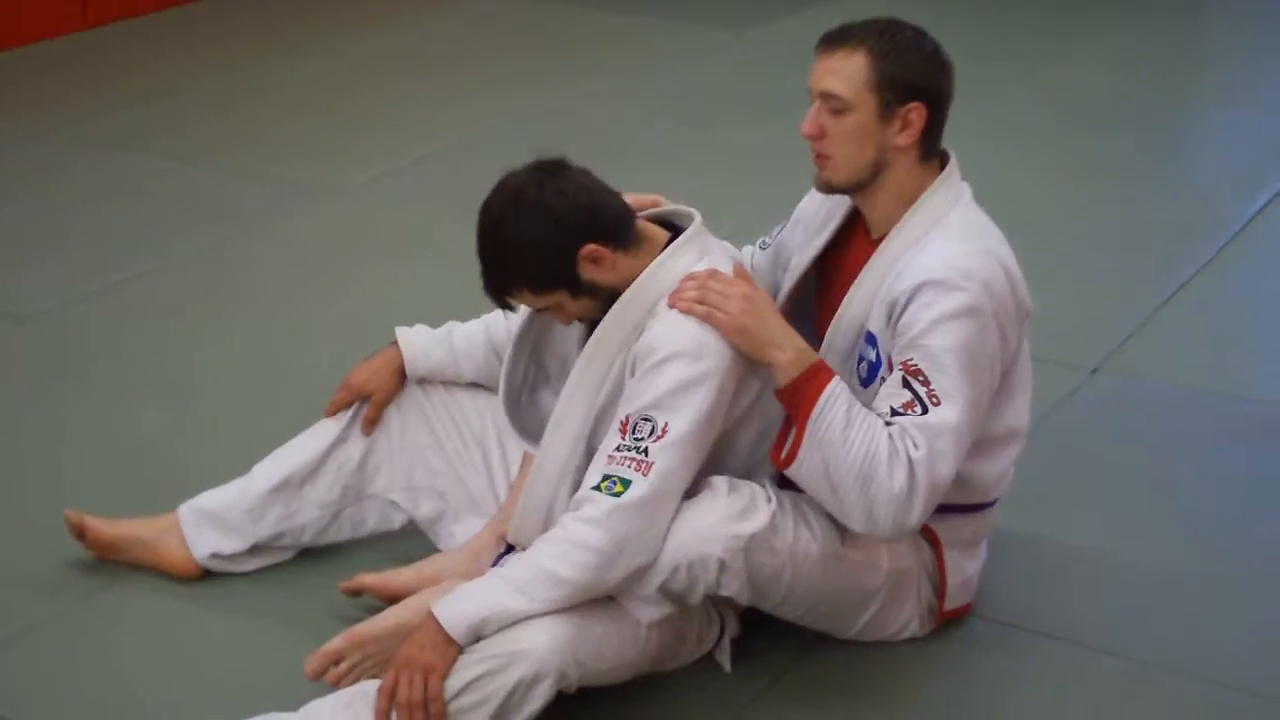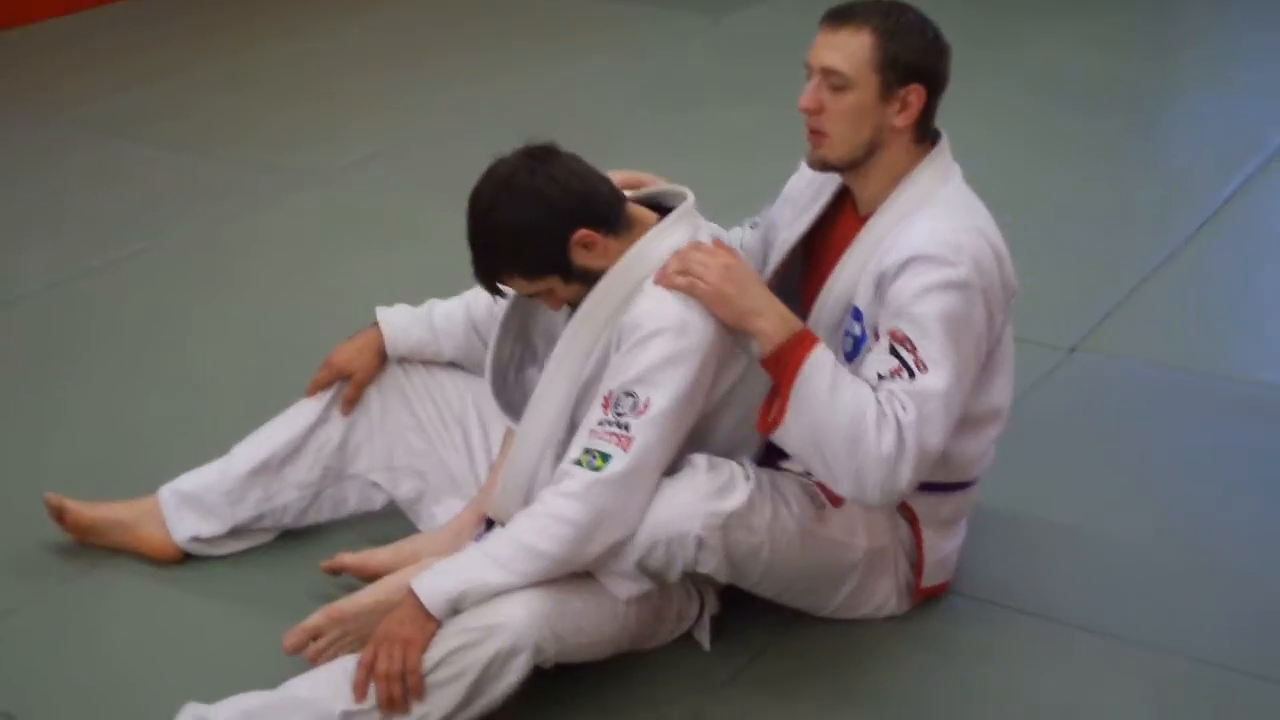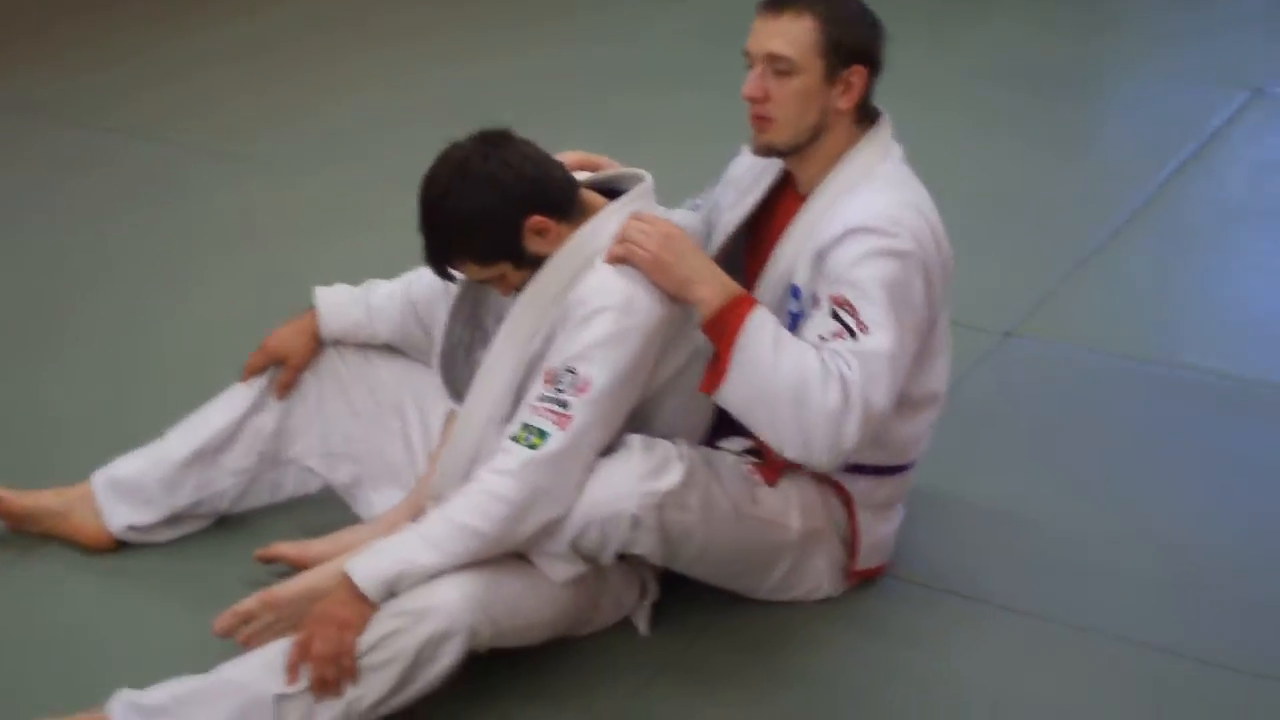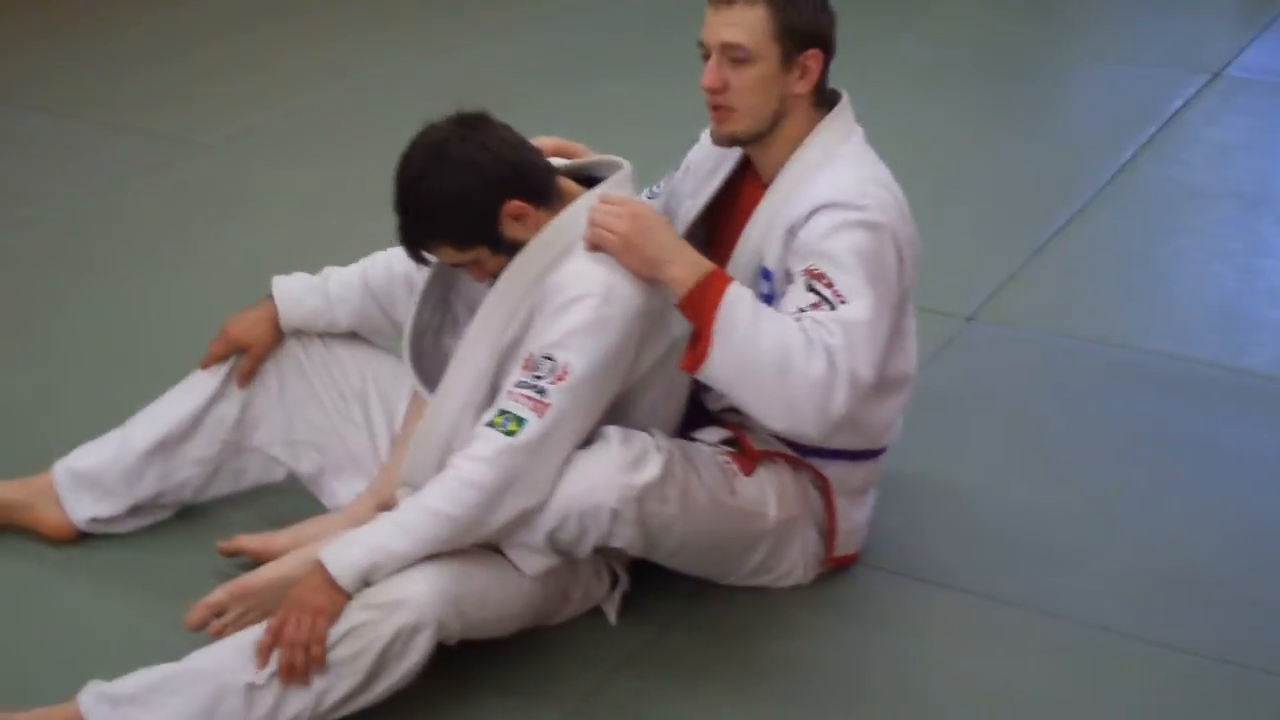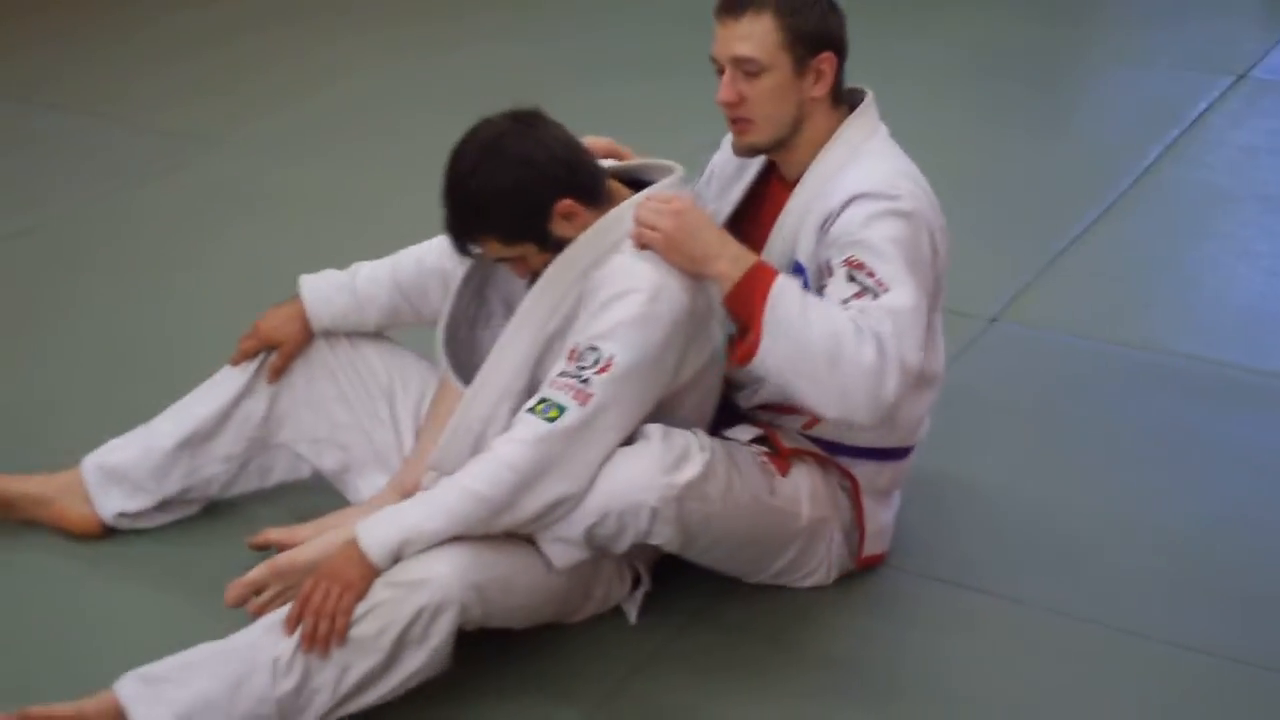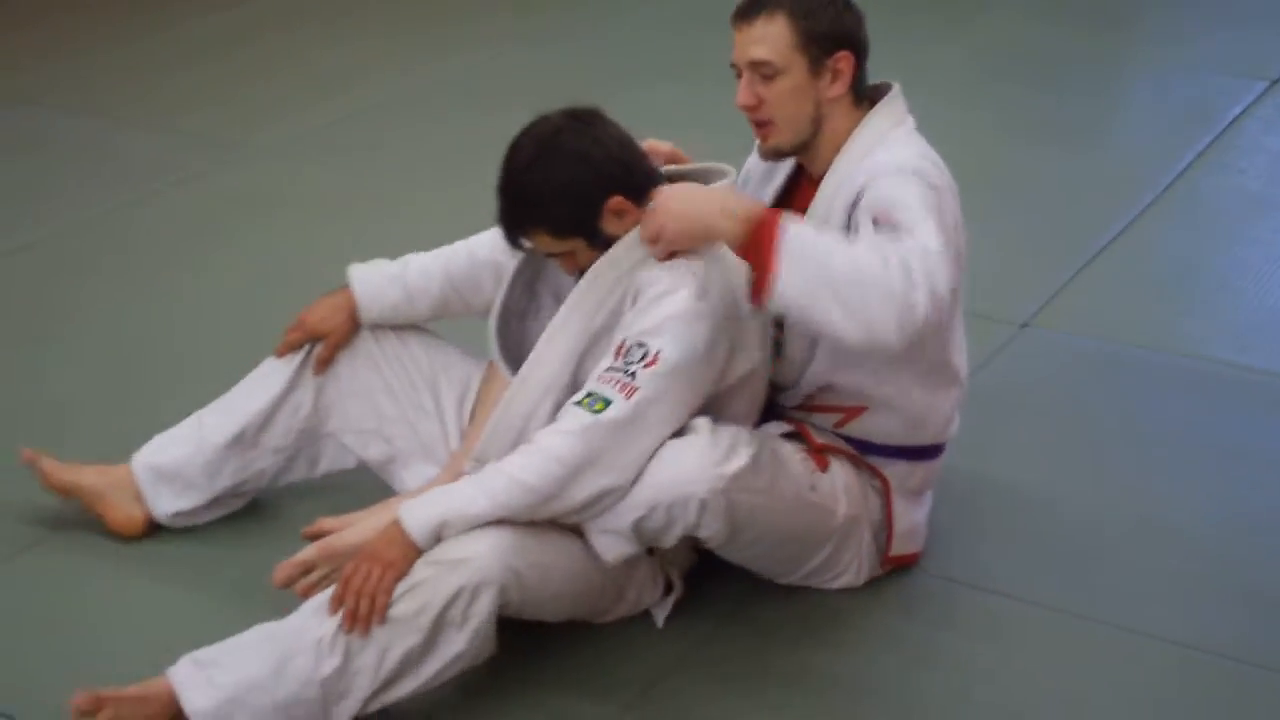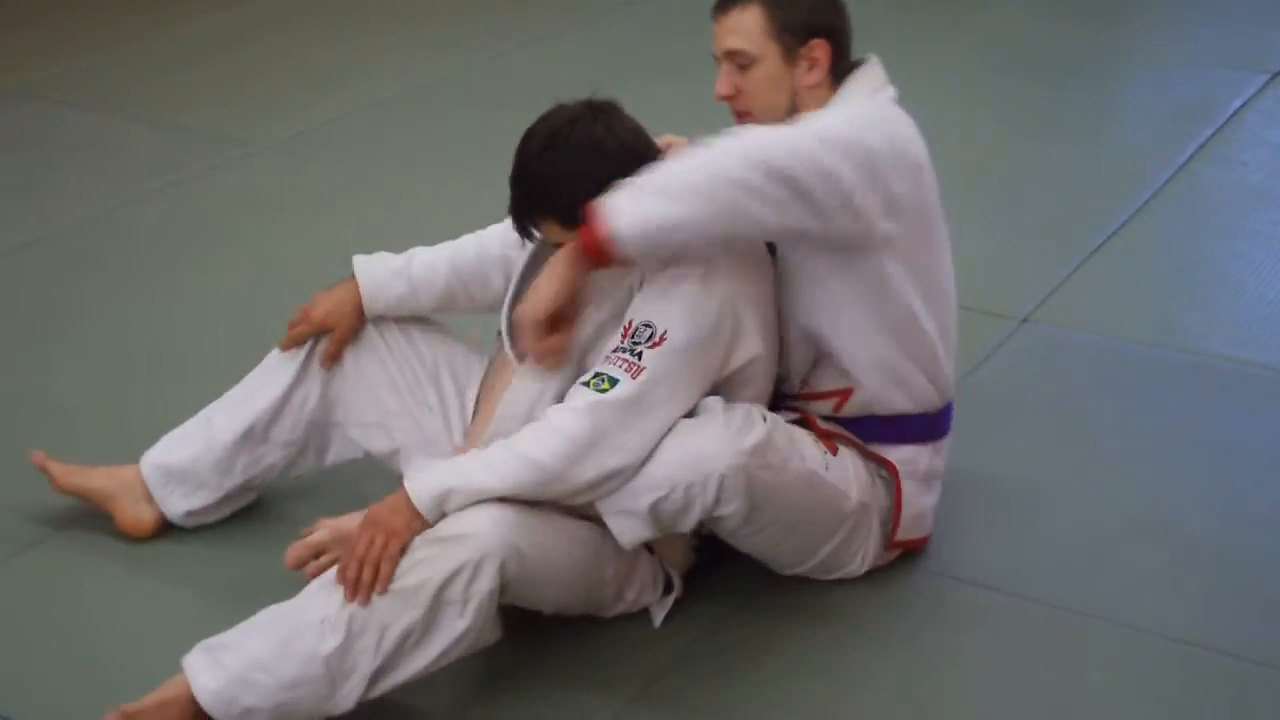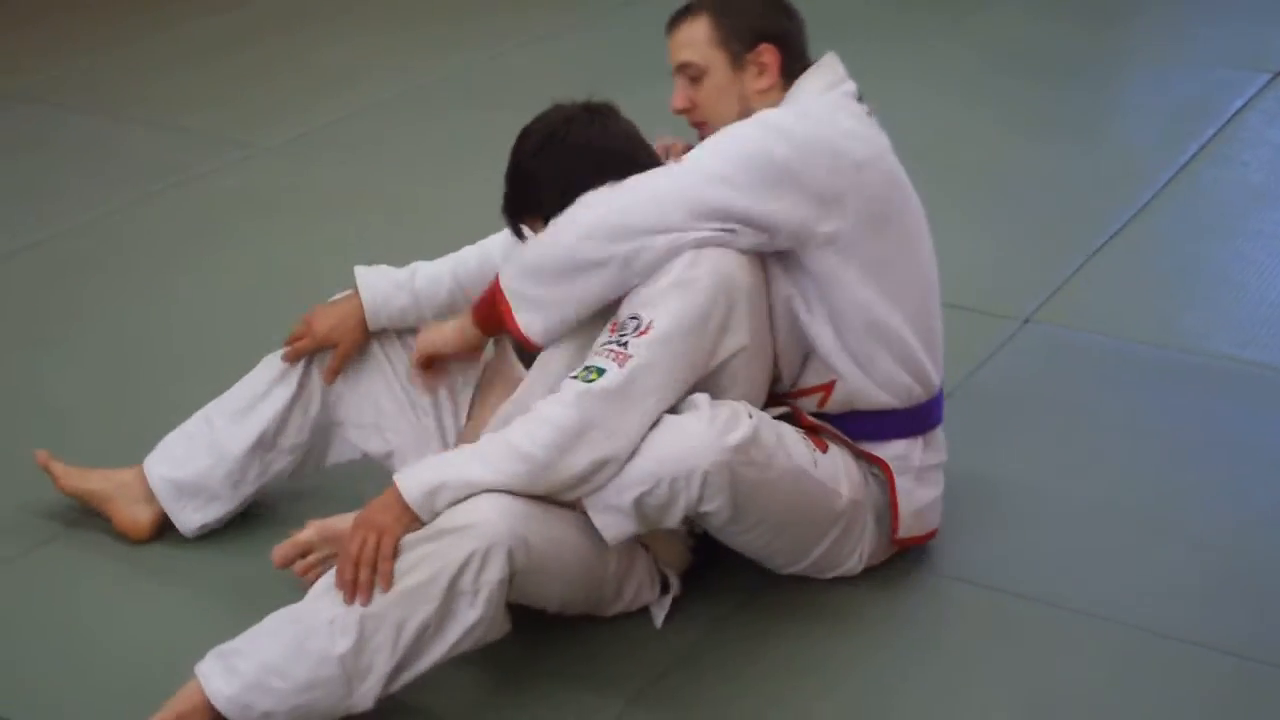
dt=0.2s
person 1, frame 1
left shoulder: (689, 344)
right shoulder: (639, 249)
left elbow: (612, 537)
right elbow: (522, 335)
left wrist: (452, 623)
right wrist: (405, 355)
right hip: (581, 494)
left knee: (528, 647)
right knee: (392, 411)
right ankle: (193, 537)
person 1, frame 2
left shoulder: (672, 321)
right shoulder: (626, 229)
left elbow: (591, 511)
right elbow: (506, 315)
left wrist: (431, 596)
right wrist: (387, 336)
right hip: (563, 472)
left knee: (504, 622)
right knee: (376, 393)
right ankle: (173, 519)
person 1, frame 3
left shoulder: (618, 304)
right shoulder: (574, 217)
left elbow: (525, 488)
right elbow: (450, 299)
left wrist: (365, 581)
right wrist: (321, 319)
right hip: (497, 454)
left knee: (439, 606)
right knee: (314, 375)
right ankle: (111, 505)
person 1, frame 4
left shoulder: (599, 296)
right shoulder: (545, 201)
left elbow: (502, 478)
right elbow: (413, 277)
left wrist: (342, 571)
right wrist: (285, 307)
right hip: (467, 445)
left knee: (411, 599)
right knee: (275, 363)
right ankle: (73, 496)
person 1, frame 5
left shoulder: (648, 297)
right shoulder: (580, 205)
left elbow: (540, 466)
right elbow: (446, 268)
left wrist: (375, 546)
right wrist: (313, 306)
right hip: (494, 447)
left knee: (436, 580)
right knee: (300, 361)
right ankle: (100, 492)
person 1, frame 6
left shoulder: (694, 293)
right shoulder: (623, 213)
left elbow: (586, 460)
right elbow: (496, 260)
left wrist: (417, 525)
right wrist: (360, 296)
right hip: (532, 445)
left knee: (473, 561)
right knee: (344, 349)
right ankle: (149, 488)
person 1, frame 7
left shoulder: (706, 280)
left elbow: (593, 438)
right elbow: (504, 253)
left wrist: (423, 496)
right wrist: (365, 290)
left hip: (624, 536)
right hip: (543, 446)
left knee: (477, 536)
right knee: (347, 339)
right ankle: (163, 486)
person 1, frame 8
left shoulder: (704, 273)
right wrist: (366, 302)
left hip: (625, 536)
left knee: (485, 527)
right knee: (347, 346)
right ankle: (158, 491)
person 2, frame 1
left shoulder: (957, 282)
right shoulder: (841, 199)
left elbow: (893, 497)
right elbow: (756, 285)
left wrist: (784, 353)
left hip: (900, 556)
right hip: (817, 468)
left knee: (717, 531)
person 2, frame 2
left shoulder: (945, 257)
right shoulder: (830, 176)
left elbow: (883, 463)
right elbow: (746, 263)
left wrist: (767, 321)
left hip: (881, 531)
right hip: (795, 448)
left knee: (694, 506)
person 2, frame 3
left shoulder: (883, 232)
right shoulder: (773, 157)
left elbow: (830, 423)
right elbow: (693, 244)
left wrist: (707, 288)
left hip: (819, 508)
right hip: (736, 426)
left knee: (630, 484)
person 2, frame 4
left shoulder: (850, 210)
right shoulder: (731, 145)
left elbow: (815, 396)
right elbow: (654, 226)
left wrist: (681, 268)
left hip: (795, 493)
right hip: (701, 413)
left knee: (611, 480)
person 2, frame 5
left shoulder: (879, 204)
right shoulder: (754, 151)
left elbow: (868, 380)
right elbow: (674, 263)
left wrist: (726, 260)
left hip: (821, 490)
right hip: (730, 416)
left knee: (655, 477)
person 2, frame 6
left shoulder: (903, 178)
right shoulder: (790, 155)
left elbow: (901, 306)
left wrist: (740, 219)
right wrist: (682, 190)
left hip: (858, 488)
right hip: (773, 415)
left knee: (703, 467)
person 2, frame 7
left shoulder: (865, 141)
right shoulder: (810, 136)
left elbow: (744, 177)
left wrist: (578, 252)
right wrist: (687, 168)
left hip: (861, 478)
right hip: (789, 409)
left knee: (723, 448)
person 2, frame 8
left shoulder: (795, 143)
right shoulder: (814, 132)
left elbow: (613, 233)
left wrist: (479, 317)
right wrist: (668, 180)
left hip: (861, 486)
right hip: (796, 421)
left knee: (710, 442)
